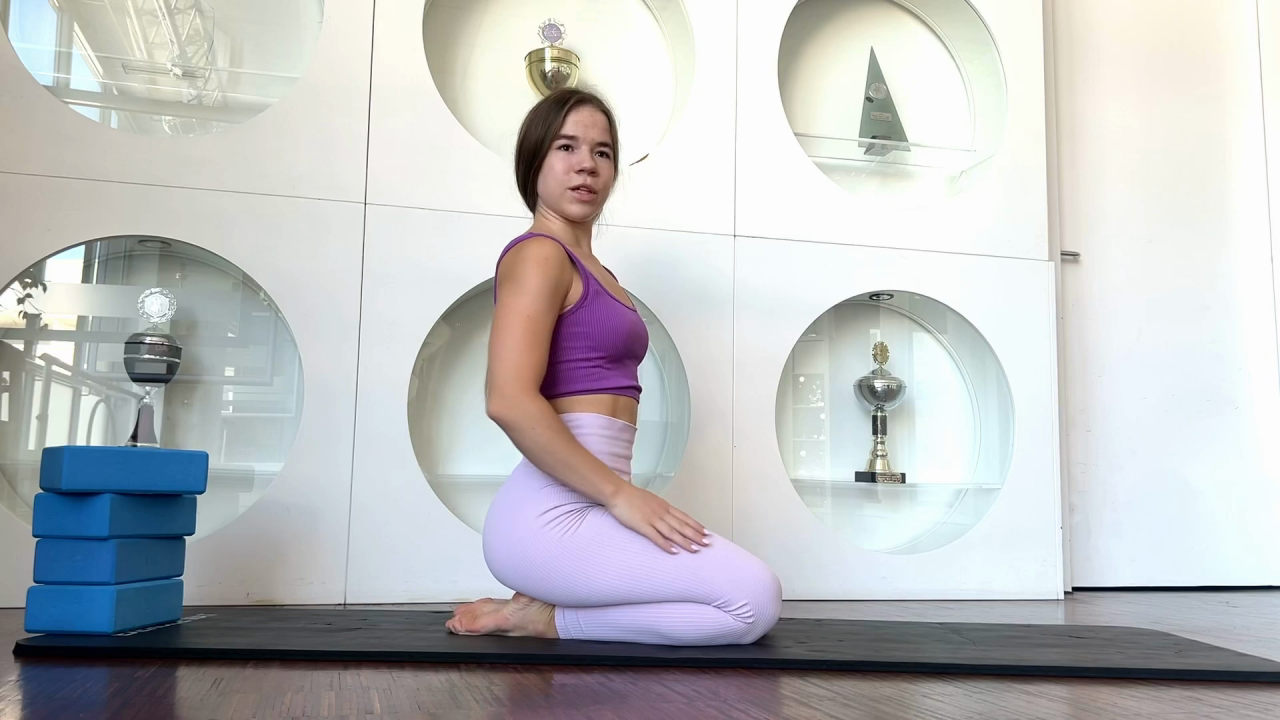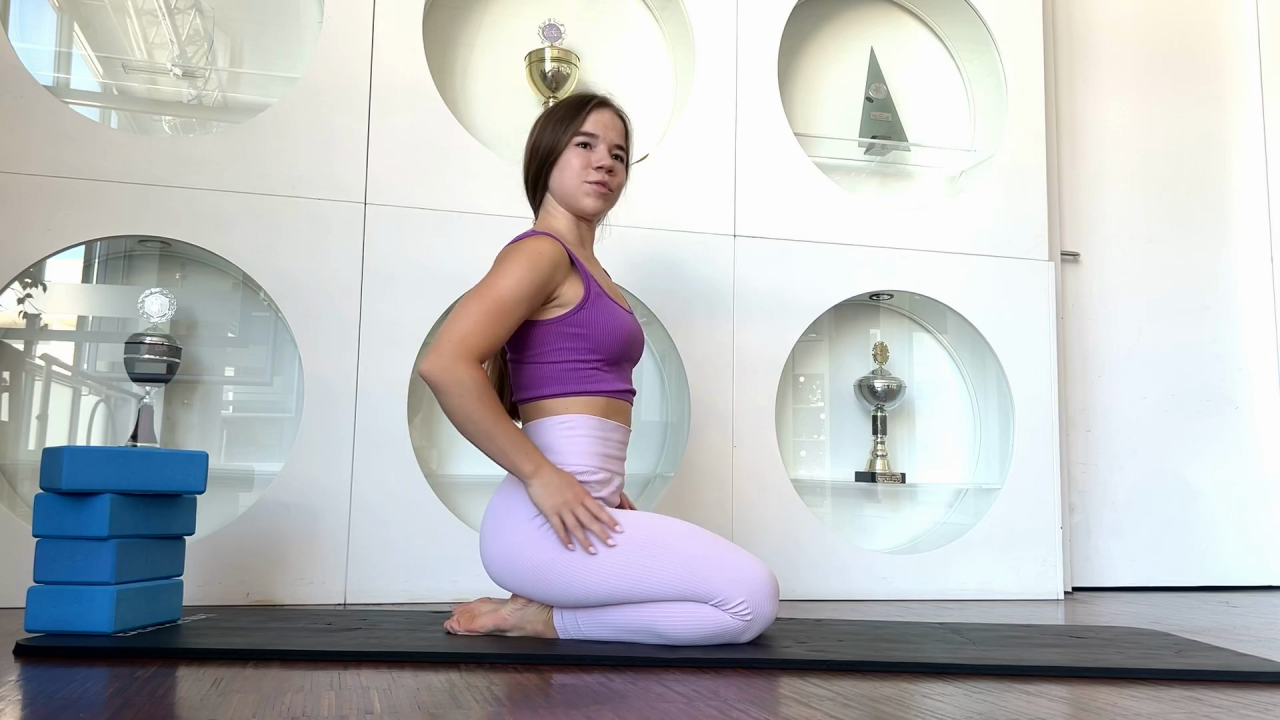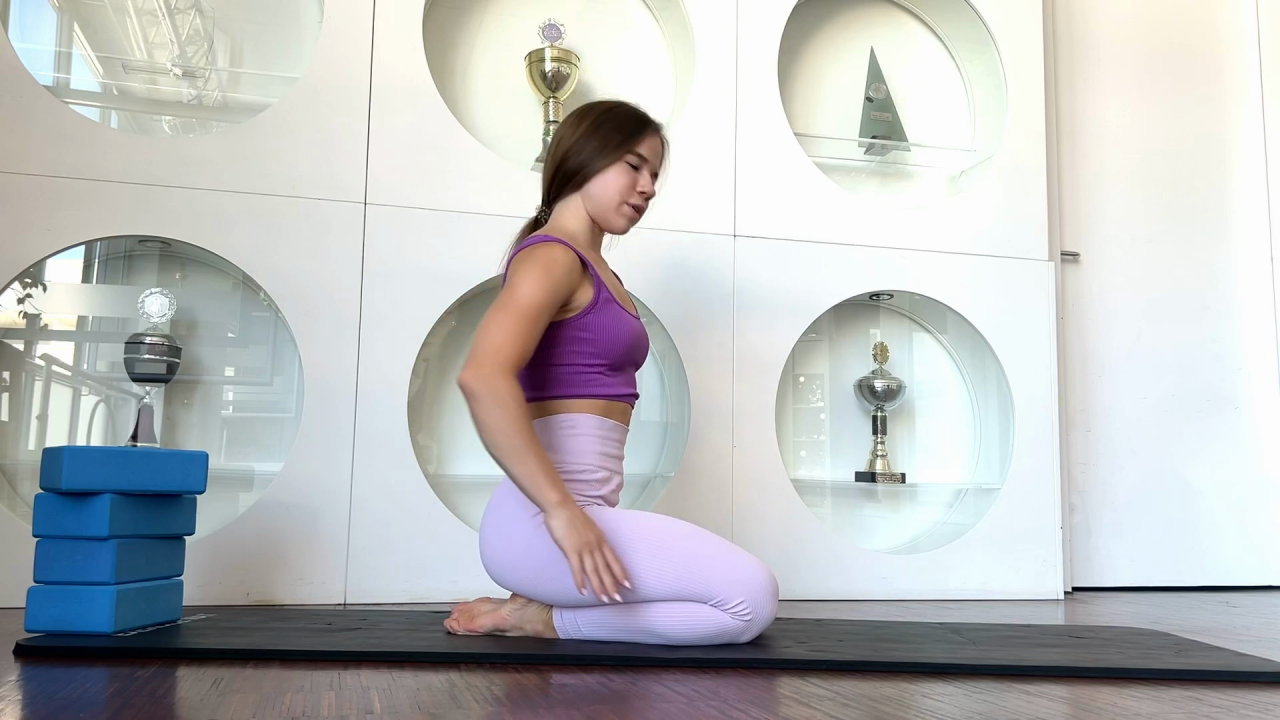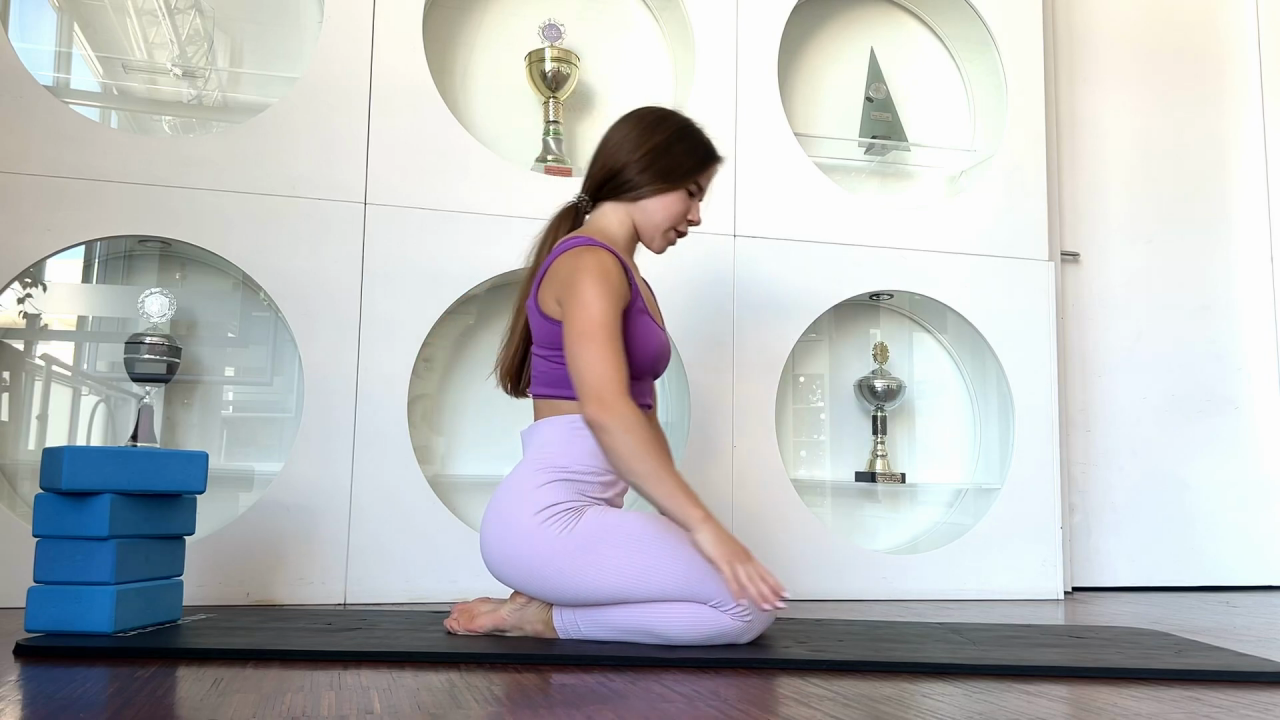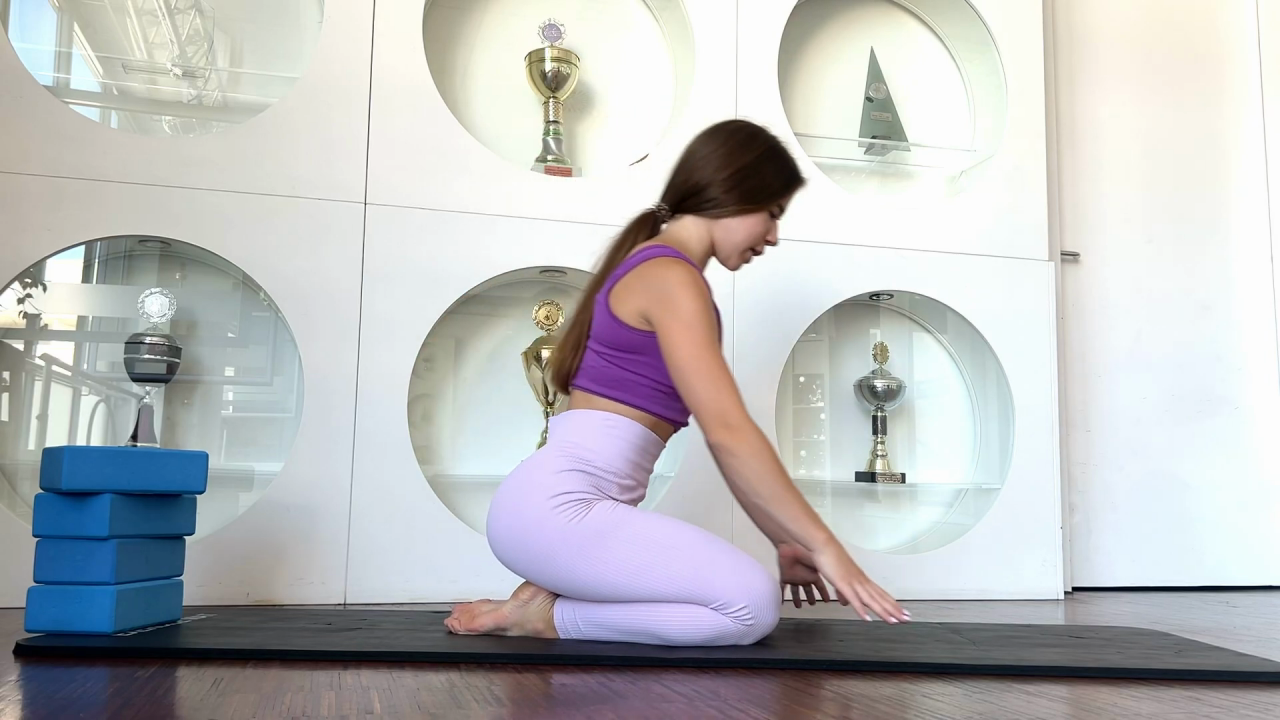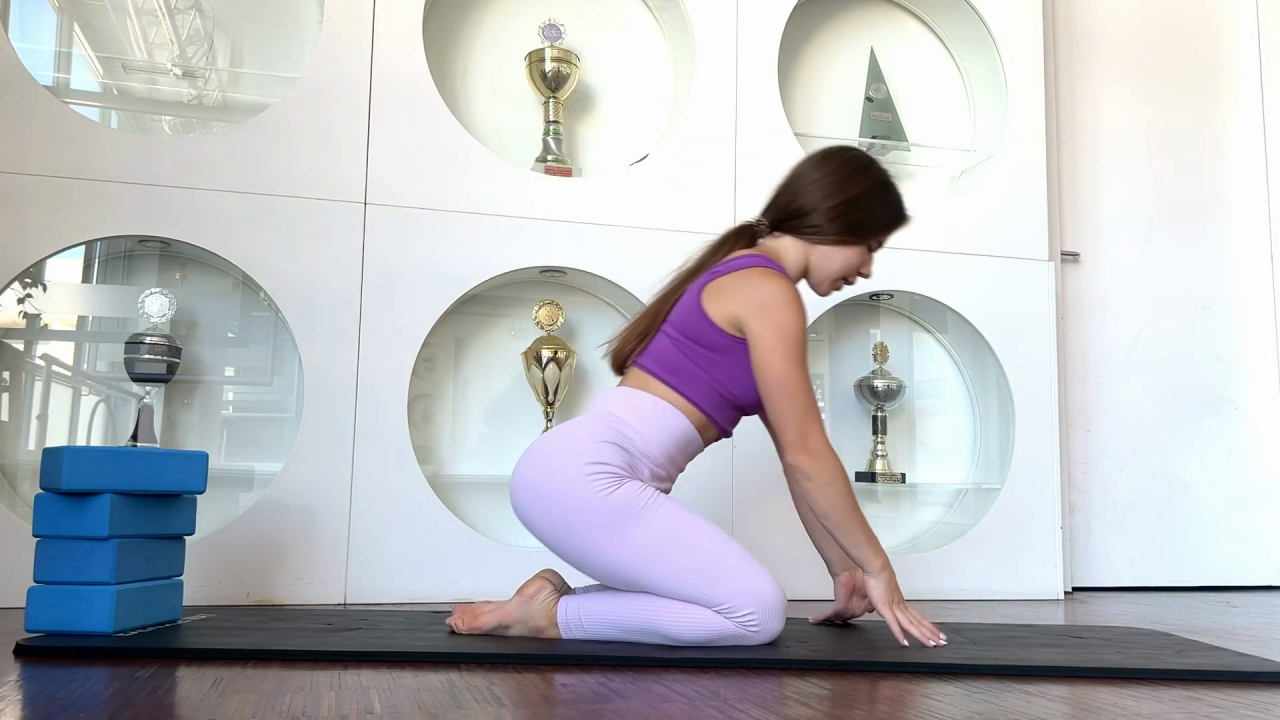
dt=0.2s
person 1, frame 1
left shoulder: (587, 270)
right shoulder: (537, 256)
right elbow: (513, 404)
left wrist: (619, 492)
right wrist: (622, 495)
left hip: (574, 512)
right hip: (550, 519)
right knee: (754, 599)
left ankle: (552, 600)
right ankle: (550, 618)
person 1, frame 2
left shoulder: (584, 271)
right shoulder: (539, 254)
right elbow: (443, 365)
left wrist: (604, 492)
right wrist: (541, 476)
left hip: (569, 512)
right hip: (542, 521)
left knee: (738, 585)
right knee: (750, 598)
left ankle: (547, 600)
right ankle: (546, 619)
person 1, frame 3
left shoulder: (594, 272)
right shoulder: (550, 258)
right elbow: (483, 377)
right wrist: (559, 506)
left hip: (577, 513)
right hip: (545, 524)
right knee: (751, 597)
left ankle: (550, 599)
right ankle: (547, 616)
person 1, frame 4
left shoulder: (624, 277)
right shoulder: (589, 265)
left elbow: (635, 417)
right elbow: (607, 409)
left wrist: (684, 529)
right wrist: (704, 529)
left hip: (572, 513)
right hip: (548, 518)
right knee: (745, 602)
left ankle: (551, 598)
right ankle: (548, 618)
person 1, frame 5
left shoulder: (669, 276)
right shoulder: (671, 280)
left elbow: (726, 434)
right elbow: (729, 433)
left wrist: (785, 541)
right wrist: (825, 548)
left hip: (572, 507)
right hip: (555, 509)
left knee: (741, 586)
right knee: (751, 605)
left ankle: (557, 592)
right ankle: (547, 616)
person 1, frame 6
left shoulder: (739, 279)
right shoulder: (768, 296)
left elbow: (797, 455)
right elbow: (805, 455)
left wrist: (843, 570)
right wrist: (877, 571)
left hip: (589, 482)
right hip: (581, 481)
left knee: (730, 595)
right knee: (756, 611)
left ankle: (558, 598)
right ankle: (552, 615)
